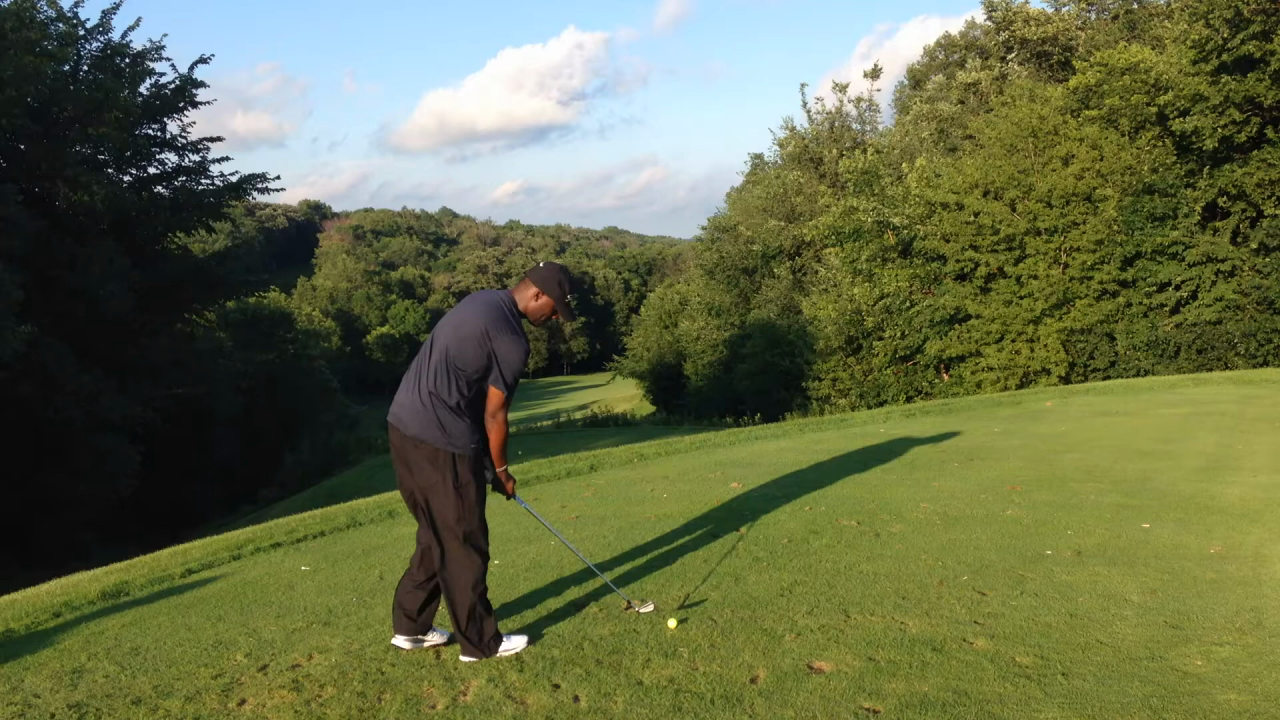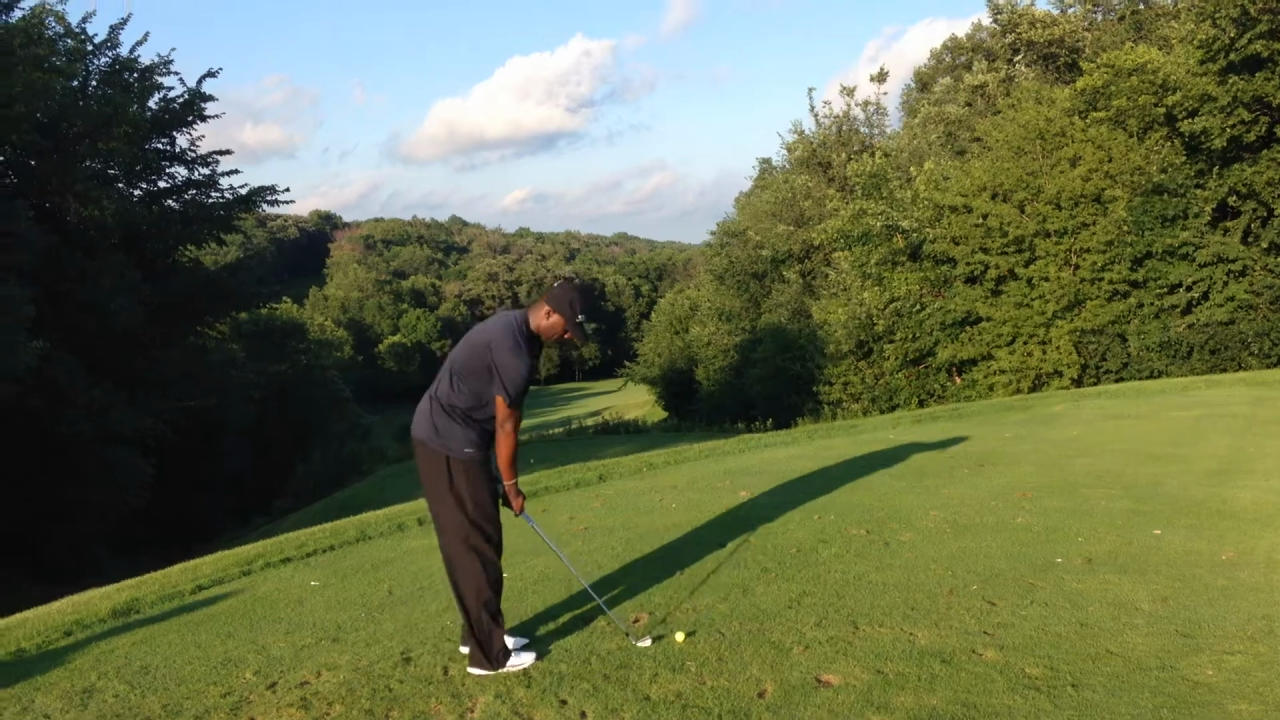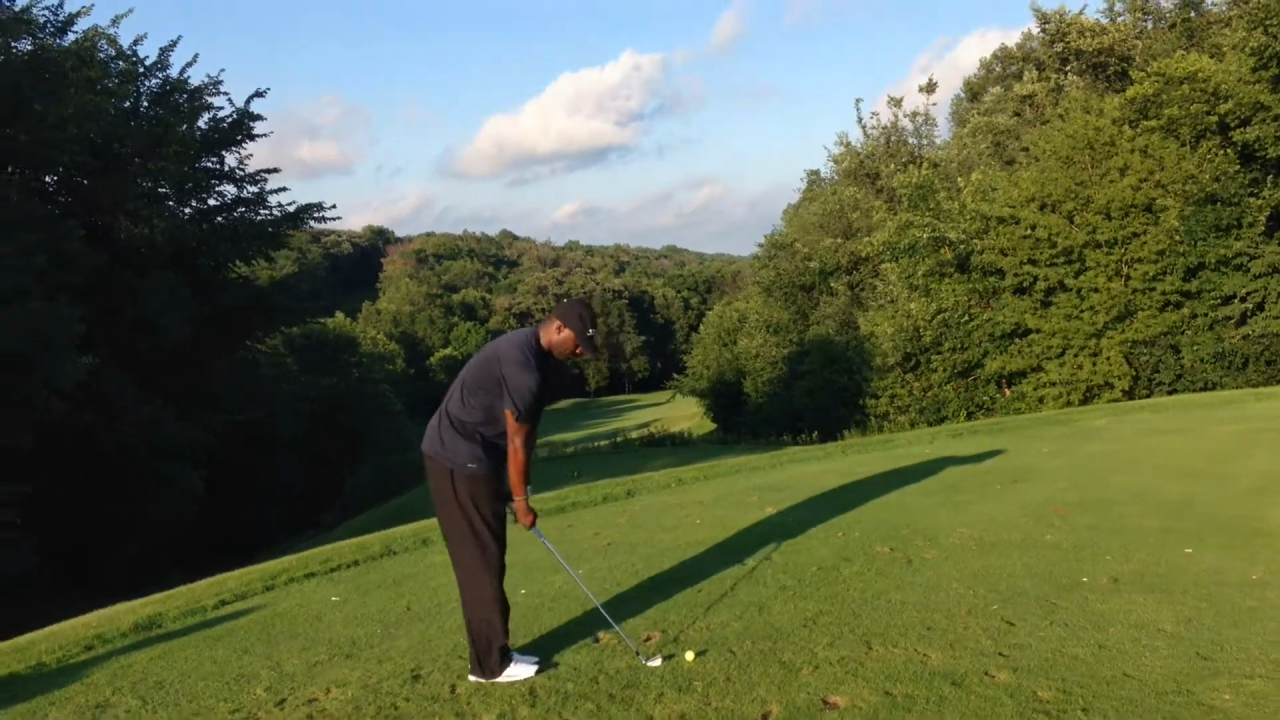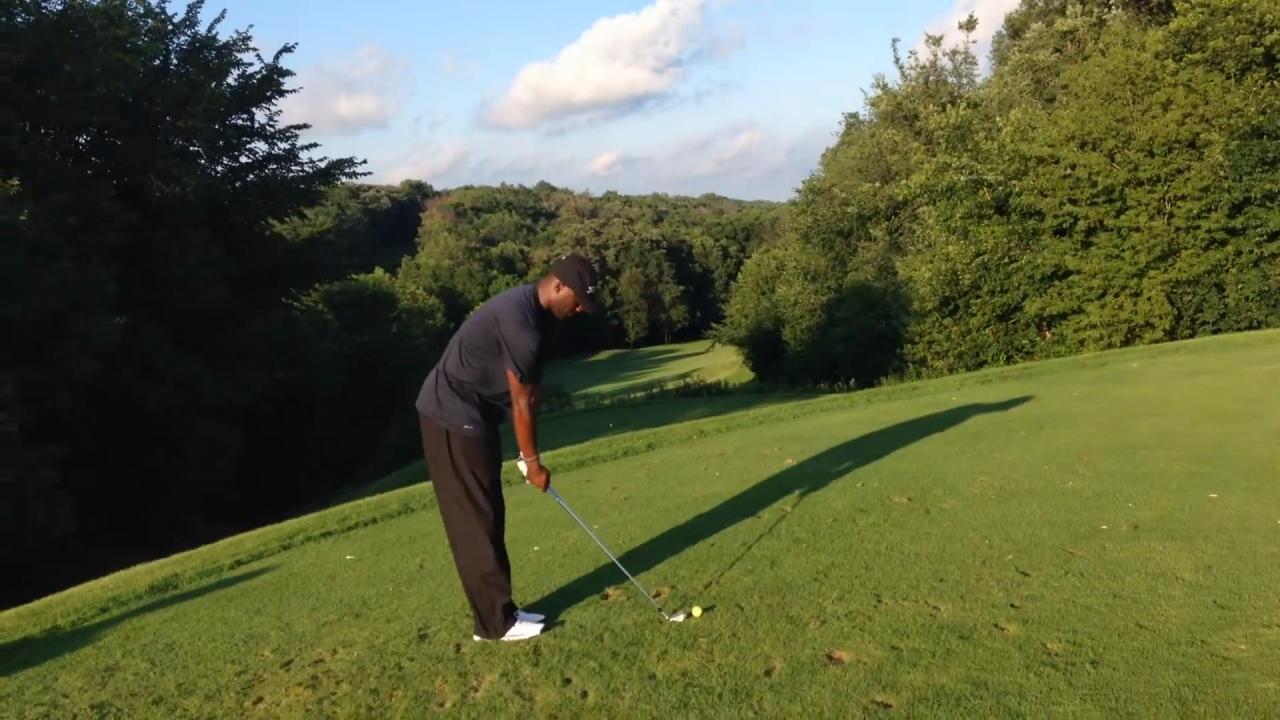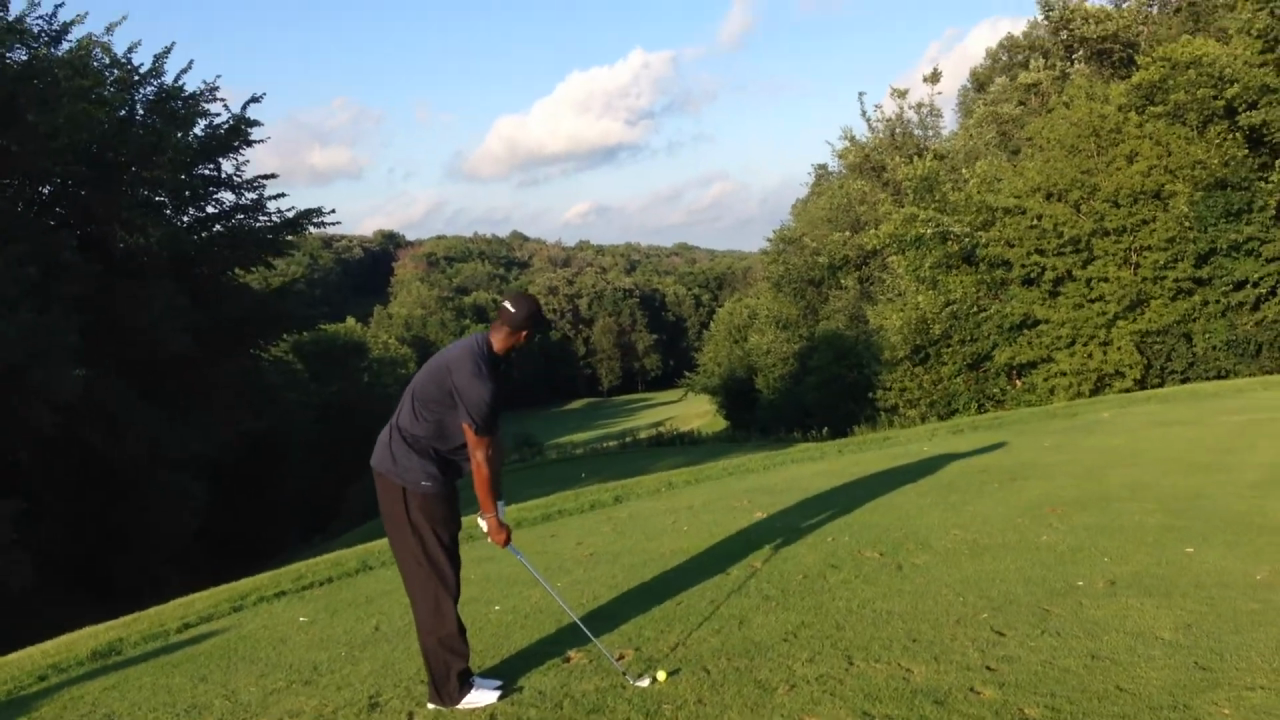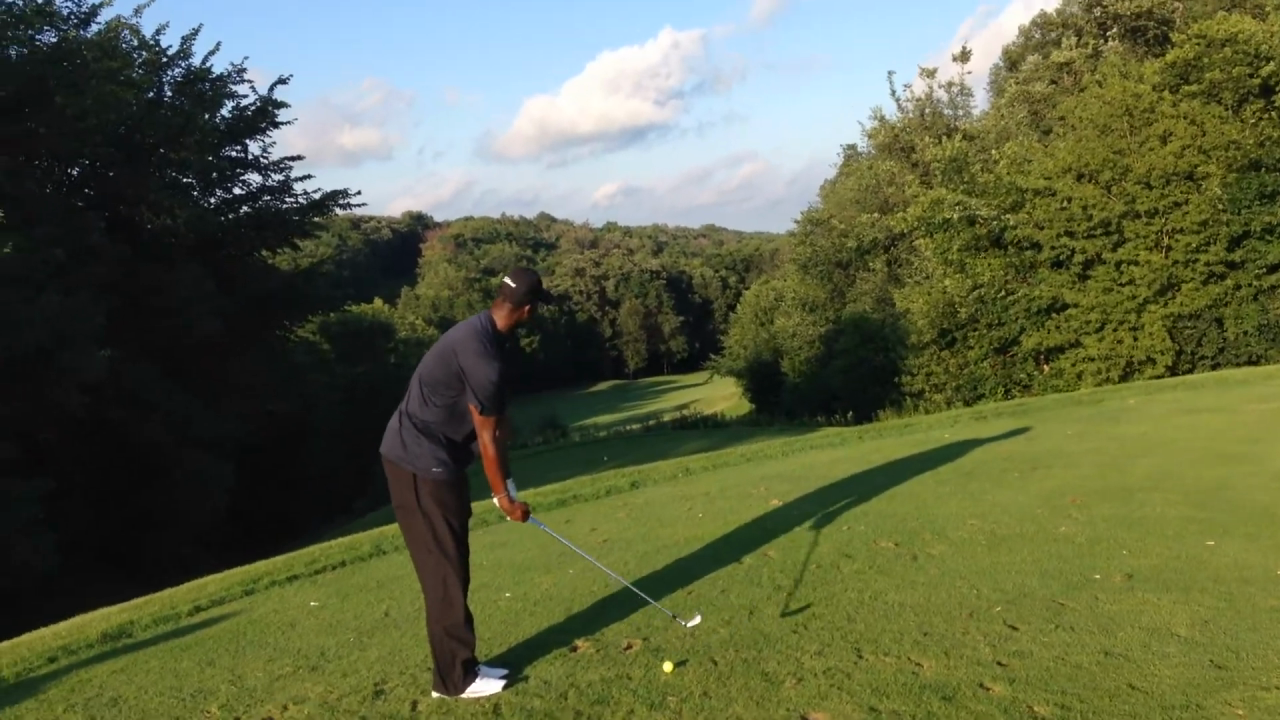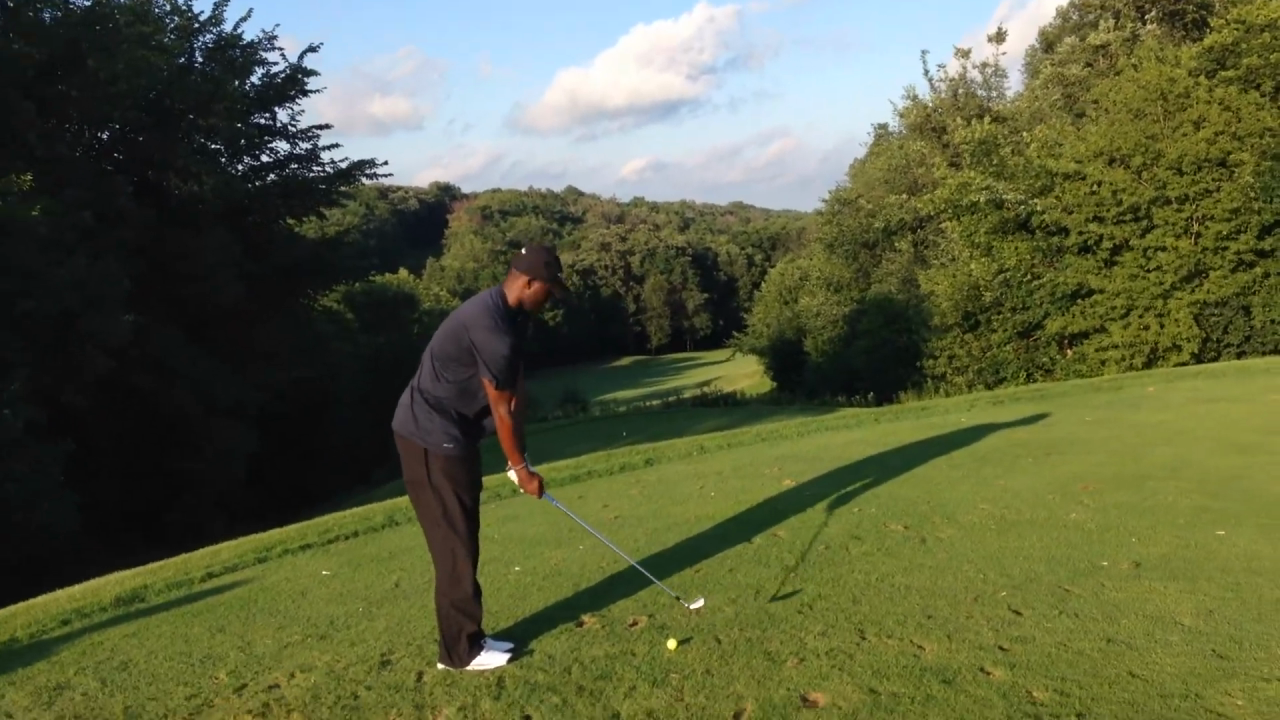
dt=0.5s
person 1, frame 1
left shoulder: (482, 300)
right shoulder: (511, 340)
right elbow: (495, 415)
left wrist: (487, 459)
right wrist: (501, 470)
left hip: (404, 424)
right hip: (441, 440)
left knee: (436, 535)
right knee: (464, 543)
left ankle: (410, 625)
right ankle: (479, 641)
person 1, frame 2
left shoulder: (514, 326)
right shoulder: (514, 350)
left elbow: (503, 415)
right elbow: (505, 425)
left wrist: (501, 476)
right wrist: (510, 485)
left hip: (444, 436)
right hip: (450, 444)
left knee: (477, 540)
right knee: (474, 546)
left ankle: (479, 633)
right ankle: (488, 654)
person 1, frame 3
left shoulder: (527, 347)
right shoulder: (523, 366)
left elbow: (522, 435)
right elbow: (516, 441)
left wrist: (518, 489)
right wrist: (521, 501)
left hip: (471, 456)
right hip: (459, 459)
left knee: (488, 558)
right knee: (481, 561)
left ankle: (495, 650)
right ankle: (490, 663)
person 1, frame 4
left shoulder: (526, 305)
right shoulder: (522, 324)
left elbow: (527, 393)
right elbow: (521, 403)
left wrist: (529, 453)
right wrist: (532, 462)
left hip: (470, 415)
right hip: (453, 418)
left knee: (488, 516)
right knee: (475, 521)
left ankle: (500, 608)
right ankle: (494, 621)
person 1, frame 5
left shoulder: (477, 354)
right shoulder: (474, 374)
left elbow: (489, 444)
right elbow: (479, 455)
left wrist: (496, 503)
right wrist: (492, 518)
left hip: (422, 471)
right hip: (410, 475)
left knee: (441, 579)
right knee: (434, 582)
left ankle: (455, 675)
right ankle: (450, 689)
person 1, frame 6
left shoulder: (483, 335)
right shoulder: (481, 354)
left elbow: (499, 421)
right elbow: (486, 435)
left wrist: (507, 482)
right wrist: (503, 497)
left hip: (433, 457)
right hip: (420, 461)
left knee: (452, 566)
right knee: (444, 569)
left ankle: (460, 664)
right ankle: (454, 678)
person 1, frame 7
left shoulder: (505, 314)
right shoulder: (492, 327)
left elbow: (514, 392)
right elbow: (501, 408)
left wrist: (520, 458)
right wrist: (521, 468)
left hip: (450, 433)
right hip: (432, 436)
left knee: (463, 539)
right knee: (455, 542)
left ankle: (469, 635)
right ankle: (460, 650)
